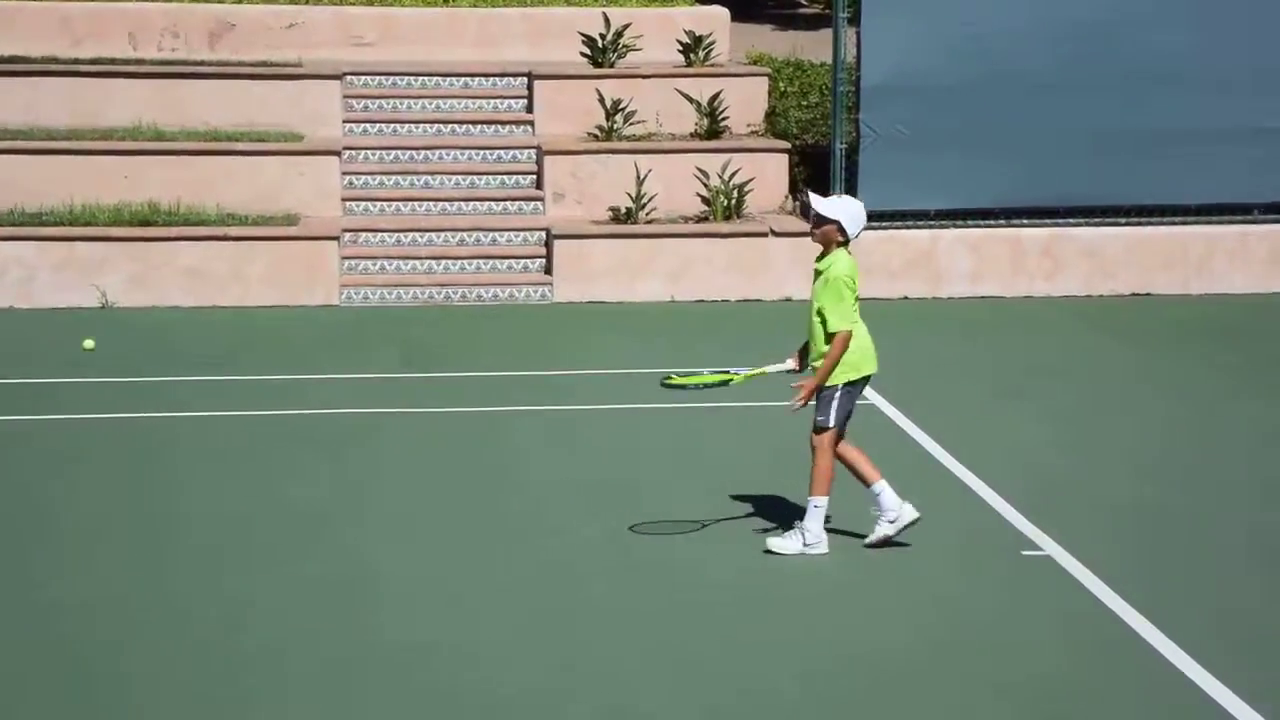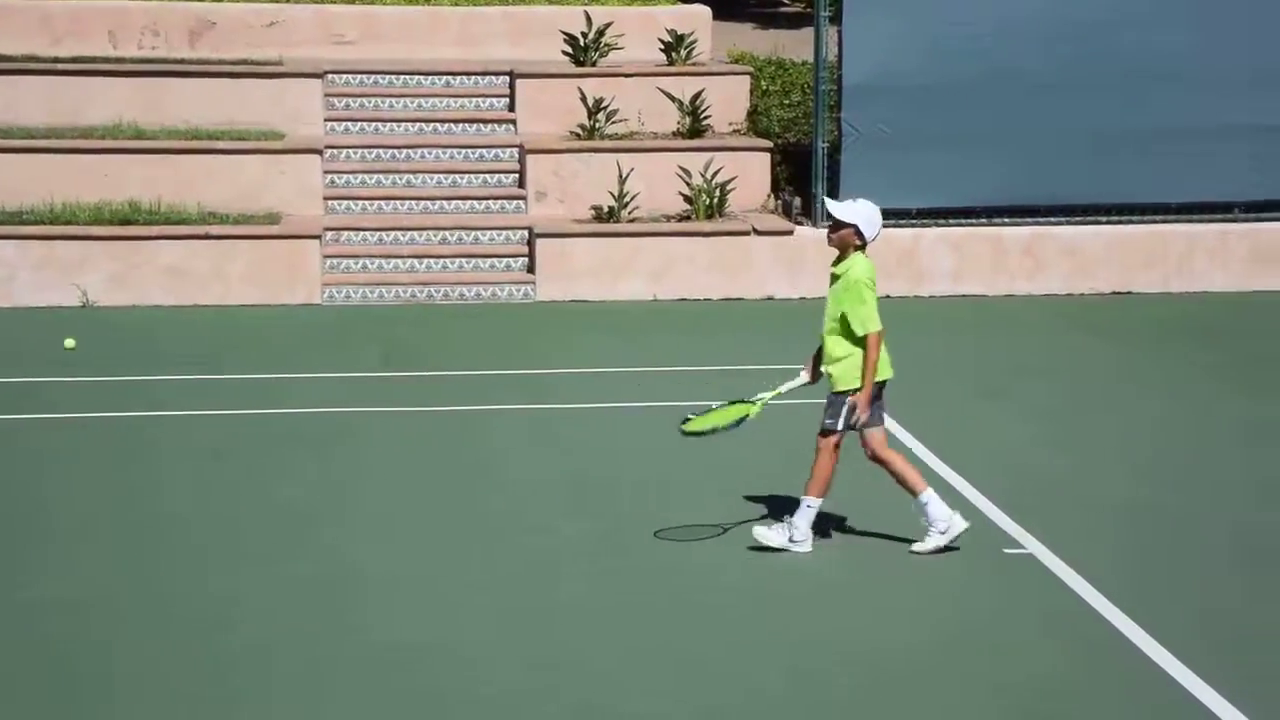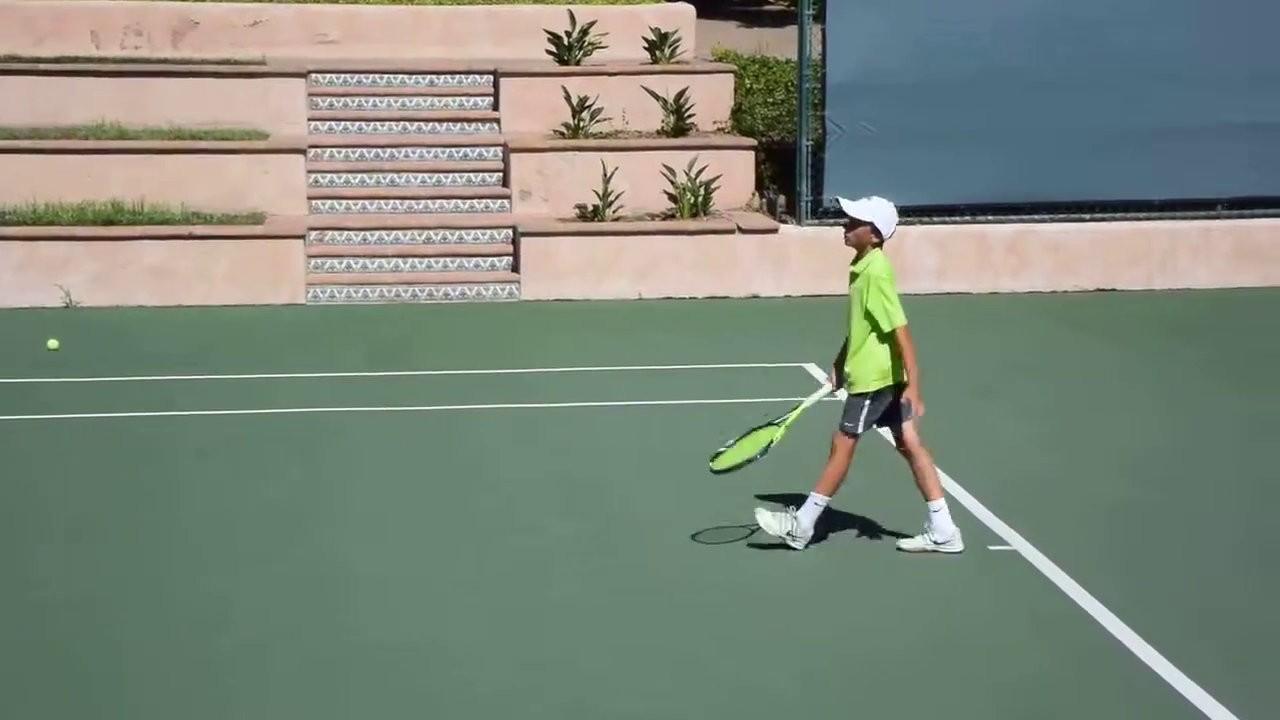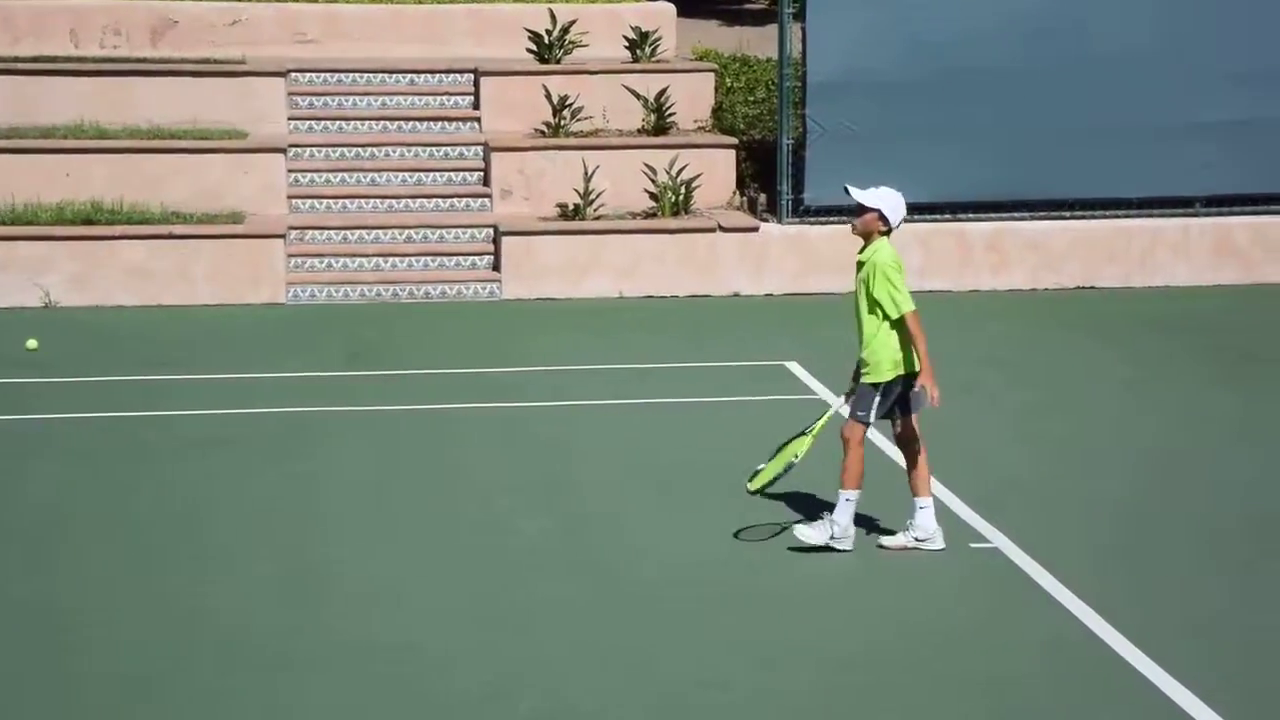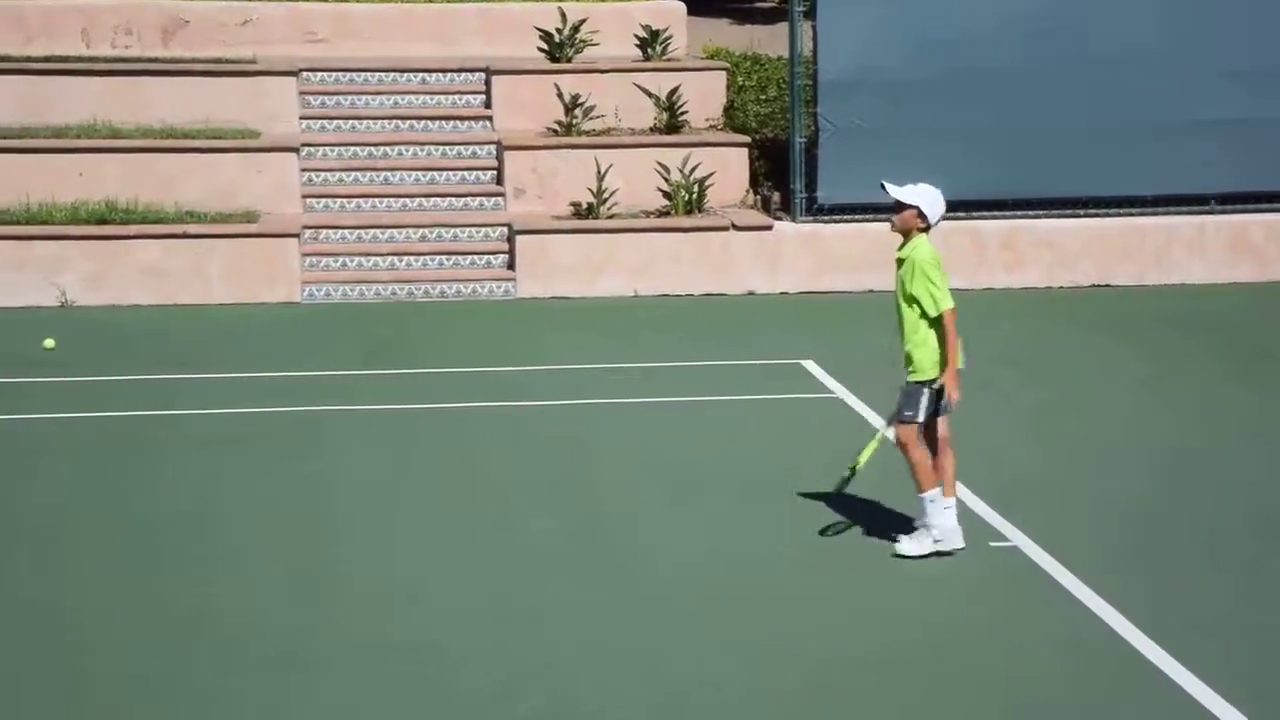
dt=0.1s
person 1, frame 1
left shoulder: (838, 272)
right shoulder: (829, 262)
left elbow: (843, 335)
left wrist: (815, 380)
right wrist: (806, 349)
left hip: (842, 370)
right hip: (843, 368)
left knee: (822, 443)
right knee: (834, 442)
left ankle: (810, 533)
right ankle: (892, 508)
person 1, frame 2
left shoulder: (859, 276)
right shoulder: (844, 268)
left elbow: (873, 336)
left wrist: (864, 391)
right wrist: (819, 355)
left hip: (857, 378)
right hip: (856, 373)
left knee: (826, 445)
right knee: (875, 449)
left ankle: (798, 531)
right ankle: (943, 518)
person 1, frame 3
left shoulder: (877, 273)
right shoulder: (862, 265)
left elbow: (900, 330)
left wrist: (913, 385)
right wrist: (840, 361)
left hip: (879, 374)
right hip: (888, 373)
left knee: (843, 445)
right knee: (909, 446)
left ankle: (801, 524)
right ankle: (942, 531)
person 1, frame 4
left shoulder: (882, 261)
right shoulder: (870, 256)
left elbow: (910, 316)
left wrist: (927, 372)
right wrist: (860, 370)
left hip: (891, 367)
right hip: (889, 365)
left knee: (853, 435)
right knee: (909, 439)
left ankle: (839, 526)
right ankle: (925, 528)
person 1, frame 5
left shoulder: (922, 258)
right shoulder: (911, 253)
left elbow: (947, 314)
left wrist: (951, 371)
left hip: (933, 364)
right hip: (928, 362)
left knee: (907, 436)
right knee: (937, 439)
left ankle: (938, 527)
right ankle: (945, 528)
